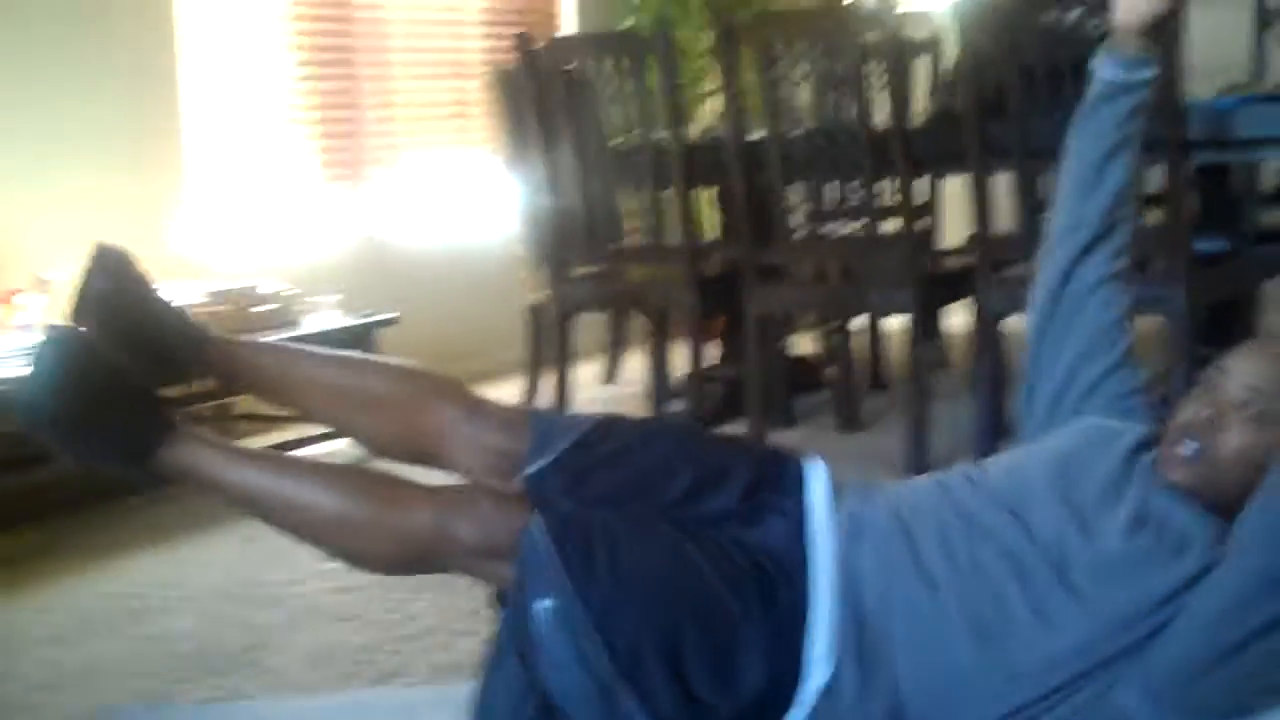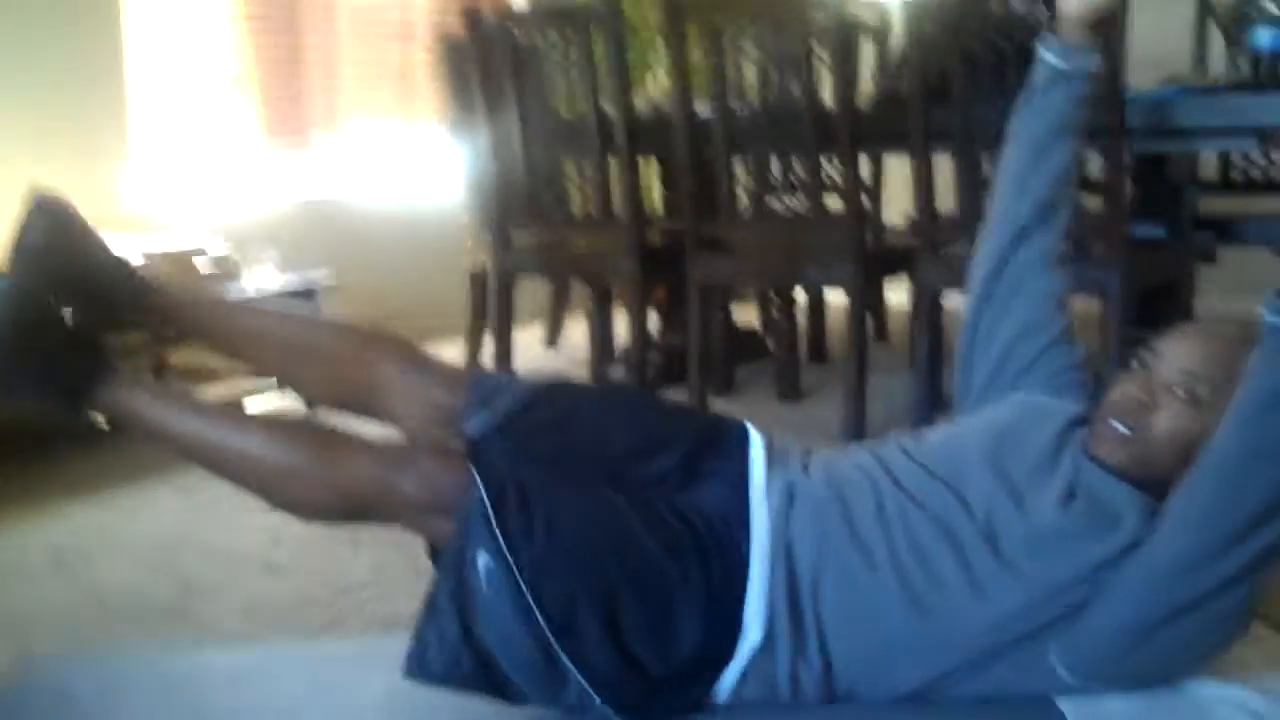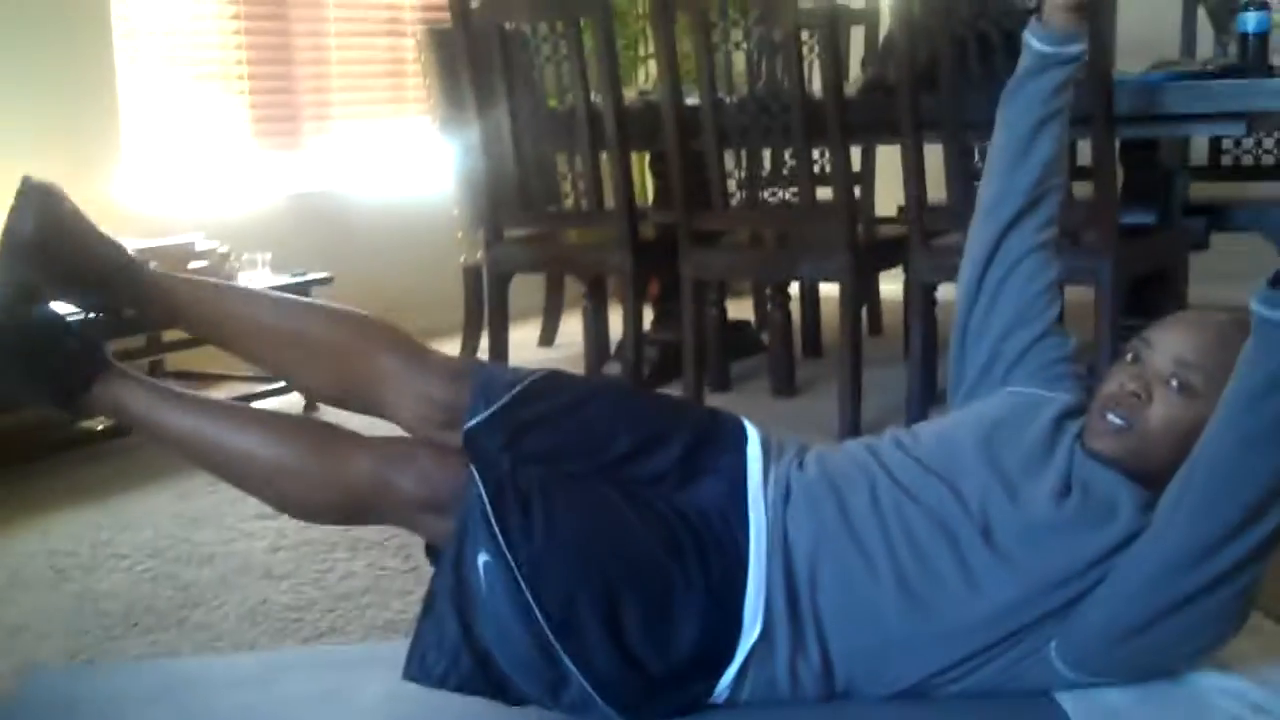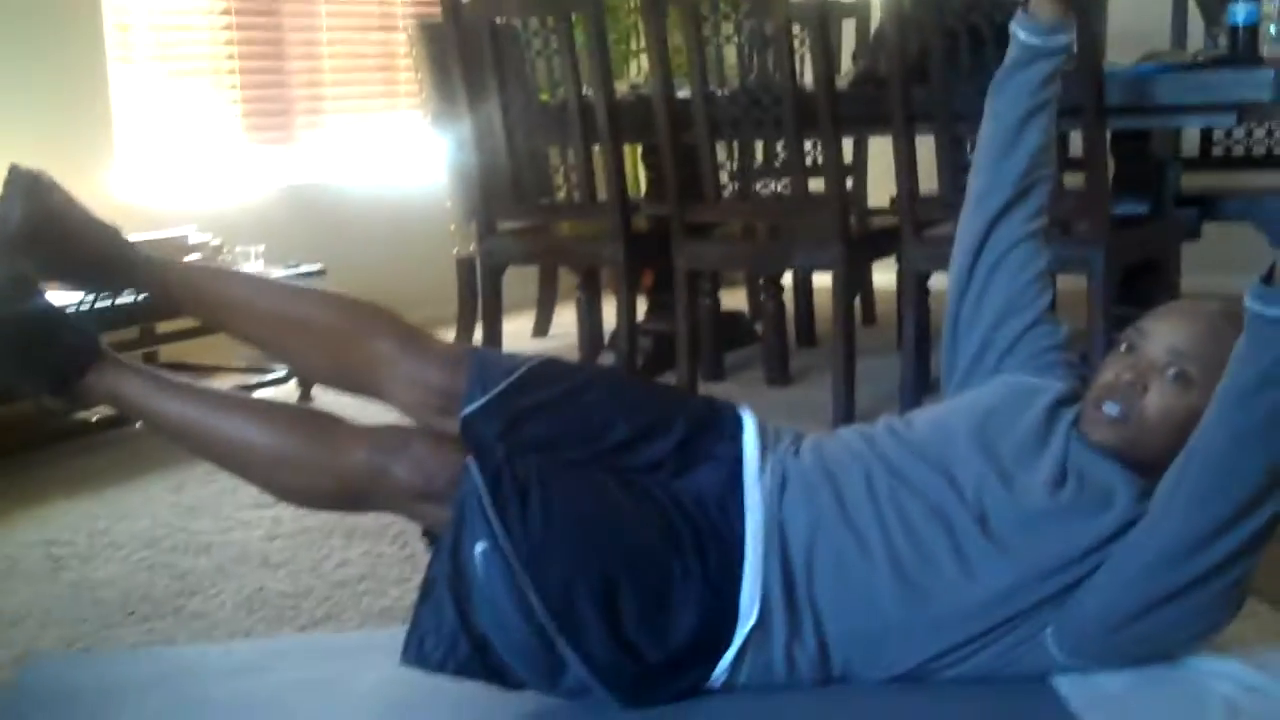
dt=0.1s
person 1, frame 1
right shoulder: (1113, 433)
right elbow: (1081, 261)
right hip: (791, 506)
left knee: (471, 523)
right knee: (465, 428)
left ankle: (154, 437)
right ankle: (185, 340)
person 1, frame 2
left shoulder: (1156, 582)
right shoulder: (1049, 407)
right elbow: (1021, 241)
right hip: (740, 475)
left knee: (424, 491)
right knee: (417, 391)
left ankle: (105, 381)
right ankle: (134, 294)
person 1, frame 3
left shoulder: (1150, 586)
right shoulder: (1047, 401)
right elbow: (1010, 238)
left hip: (721, 607)
right hip: (740, 473)
left knee: (406, 479)
right knee: (412, 382)
right ankle: (120, 276)
person 1, frame 4
left shoulder: (1145, 573)
right shoulder: (1042, 390)
right elbow: (999, 229)
left hip: (718, 598)
right hip: (737, 463)
left knee: (406, 470)
right knee: (412, 366)
right ankle: (115, 259)
